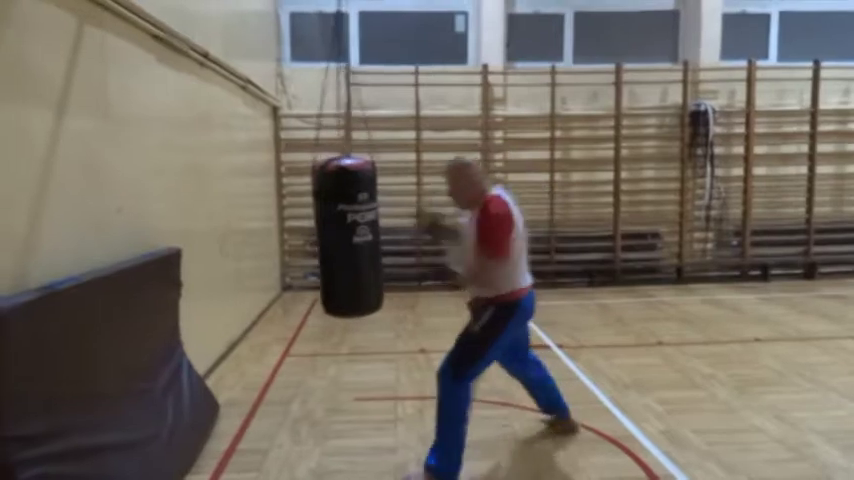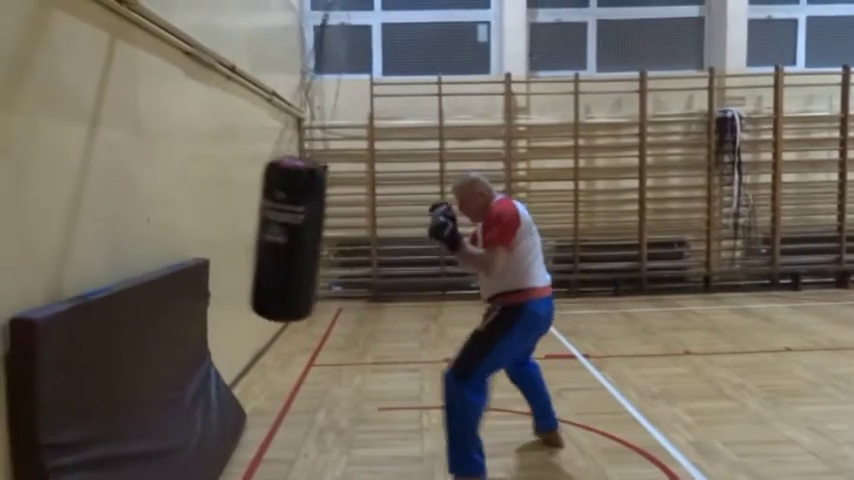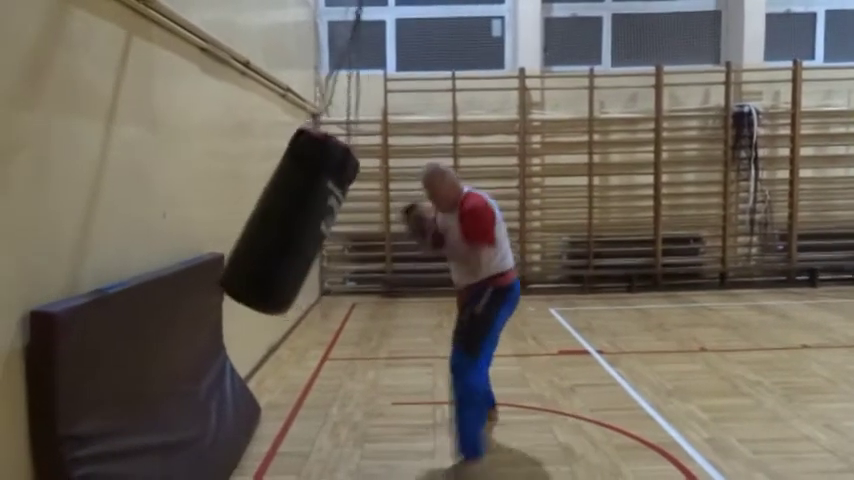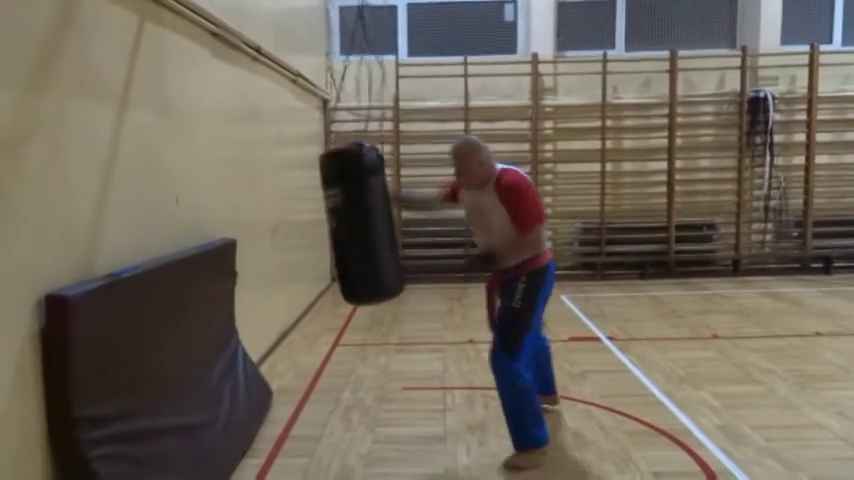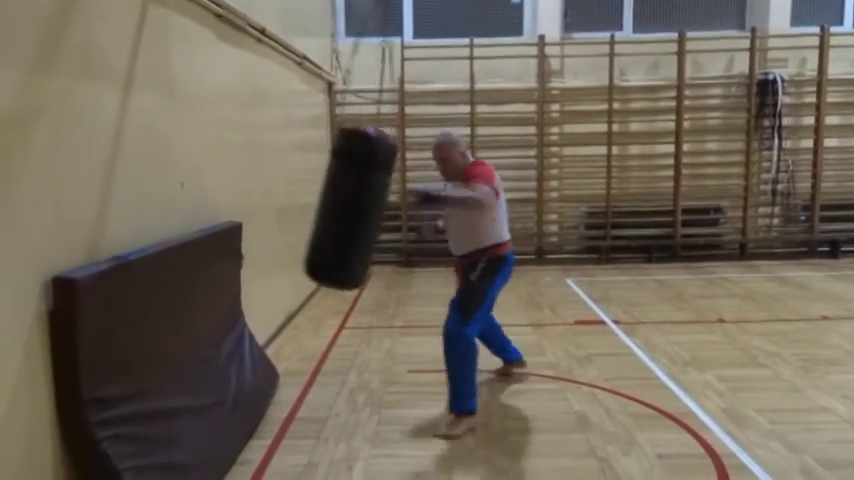
dt=1s
person 1, frame 1
left shoulder: (495, 211)
right shoulder: (487, 201)
left elbow: (488, 274)
right elbow: (469, 236)
right wrist: (441, 227)
left hip: (503, 306)
right hip: (512, 301)
left knee: (454, 376)
right knee: (520, 358)
right ankle: (562, 418)
person 1, frame 2
left shoulder: (503, 211)
right shoulder: (506, 213)
left elbow: (490, 265)
right elbow: (475, 261)
left wrist: (455, 242)
right wrist: (446, 228)
left hip: (518, 311)
right hip: (542, 306)
left knee: (461, 381)
right knee: (521, 366)
right ankle: (549, 430)
person 1, frame 3
left shoulder: (475, 206)
right shoulder: (444, 209)
left elbow: (476, 261)
right elbow: (434, 243)
left wrist: (443, 244)
right wrist: (419, 226)
left hip: (496, 290)
right hip: (476, 290)
left knee: (465, 364)
right knee: (465, 352)
left ankle: (472, 455)
right ankle: (484, 407)
person 1, frame 4
left shoulder: (513, 184)
right shoulder: (468, 183)
left elbow: (535, 236)
right elbow: (434, 200)
left wrist: (495, 255)
right wrist: (401, 196)
left hip: (530, 274)
right hip: (509, 273)
left knee: (507, 358)
right knee: (529, 340)
left ankle: (532, 445)
right ankle: (547, 394)
person 1, frame 5
left shoulder: (480, 172)
right shoulder: (449, 175)
left elbow: (482, 200)
right elbow: (455, 220)
left wrist: (437, 196)
left hip: (491, 259)
right hip: (469, 259)
left knee: (457, 329)
right knee: (477, 316)
left ankle: (464, 413)
right ankle: (514, 360)
